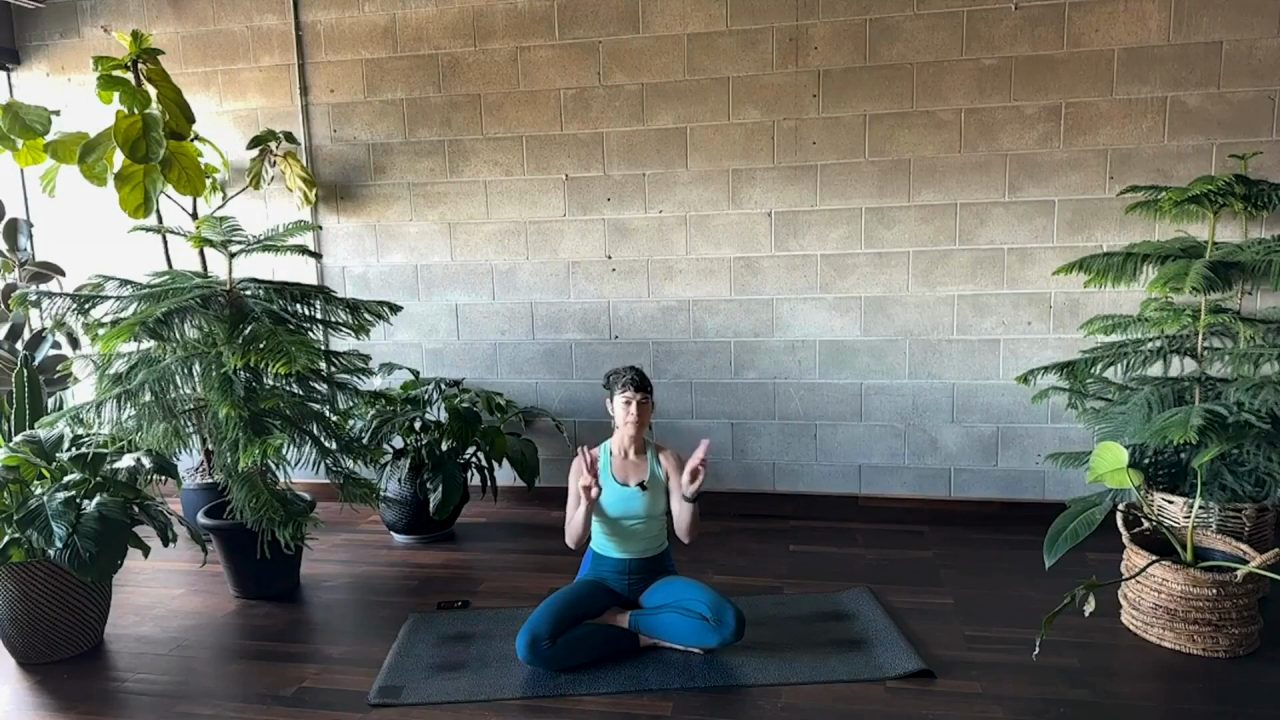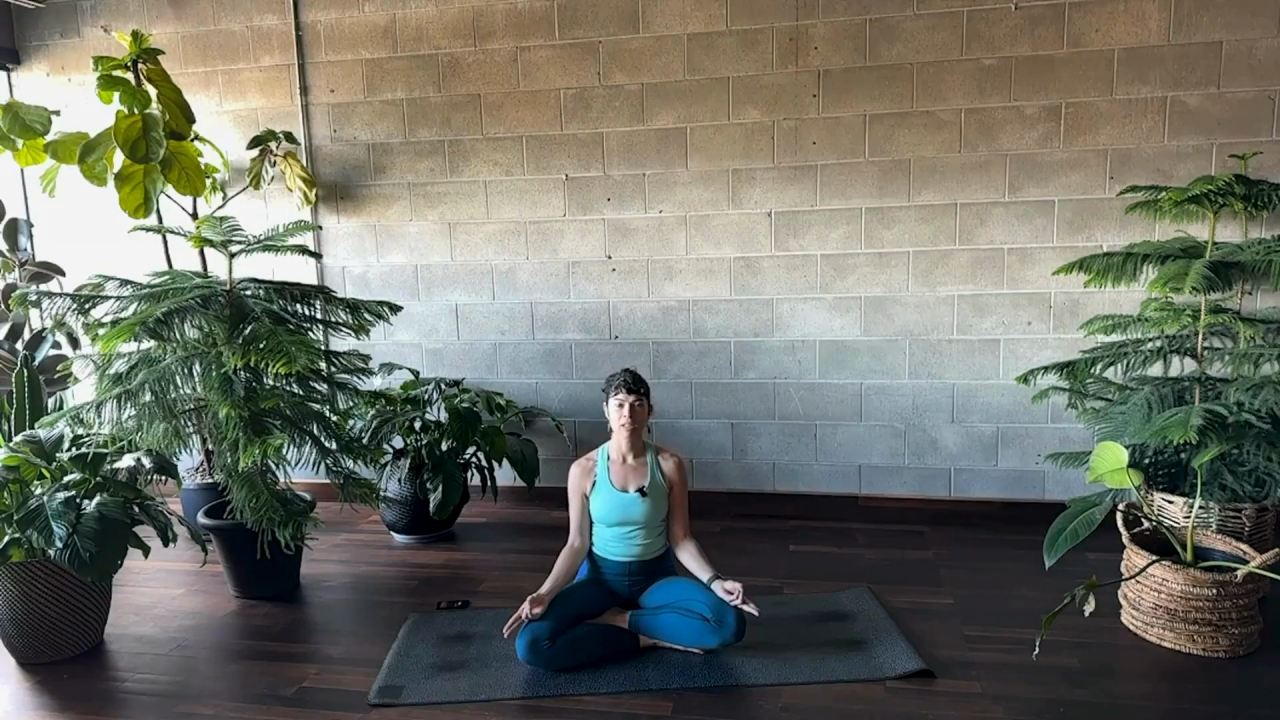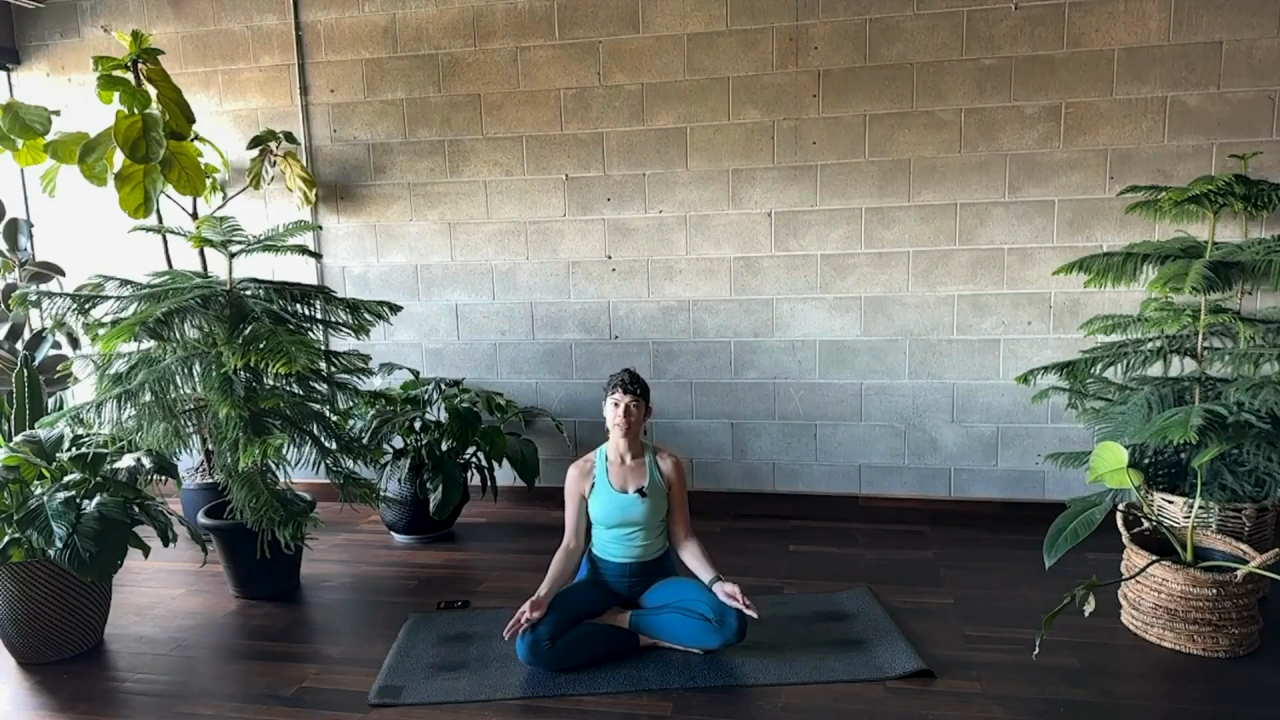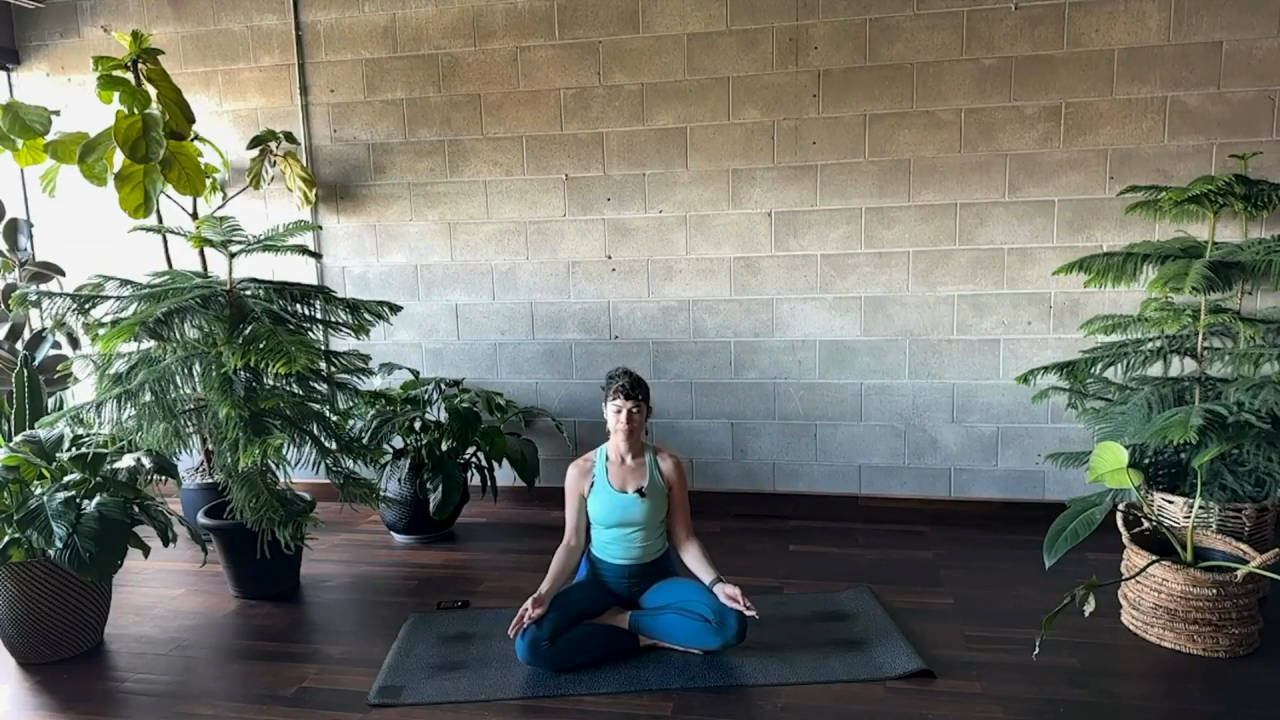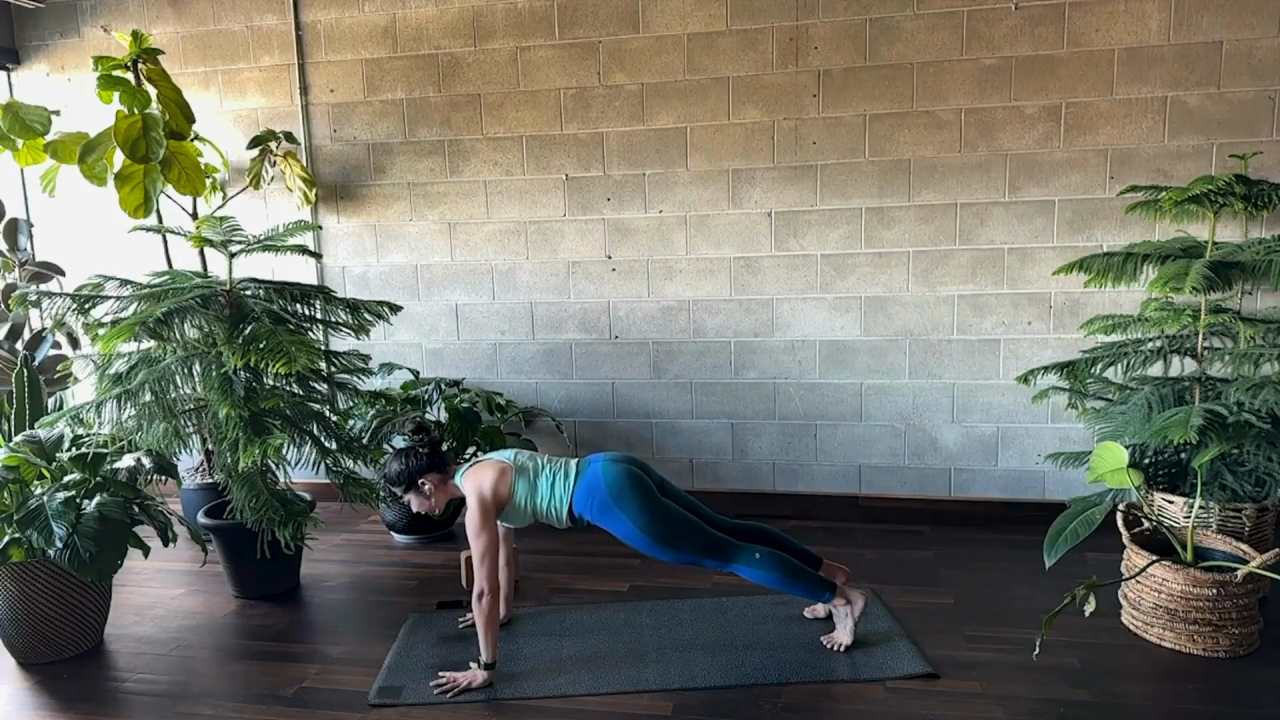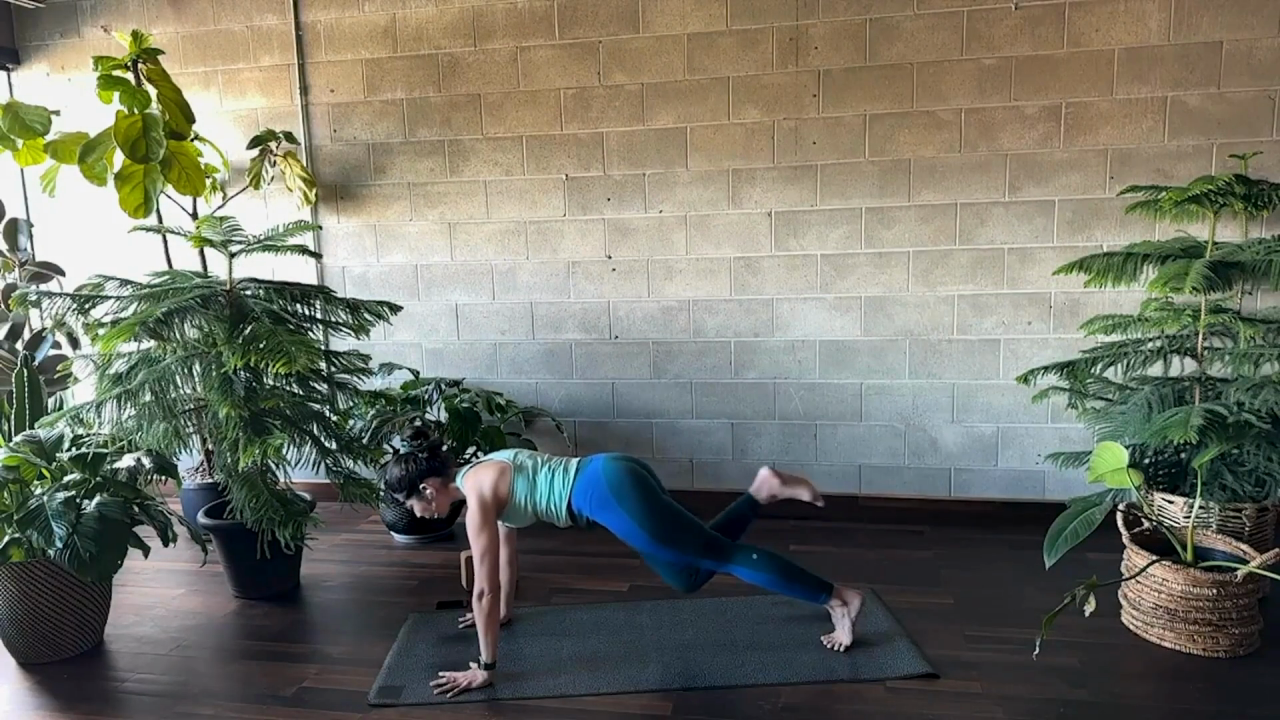
dt=0.7s
person 1, frame 1
left shoulder: (668, 460)
right shoulder: (587, 462)
left elbow: (686, 534)
right elbow: (574, 542)
left wrist: (690, 493)
right wrist: (584, 502)
left hip: (655, 575)
right hip: (602, 574)
left knee: (729, 624)
right knee: (532, 646)
left ankle: (618, 621)
right ankle: (649, 637)
person 1, frame 2
left shoulder: (669, 465)
right shoulder: (584, 469)
left elbow: (680, 539)
right elbow: (577, 544)
left wrist: (714, 581)
right wrist: (545, 594)
left hip: (655, 576)
right hip: (600, 577)
left knee: (729, 624)
right knee: (531, 646)
left ankle: (619, 620)
right ankle: (647, 637)
person 1, frame 3
left shoulder: (667, 466)
right shoulder: (582, 471)
left elbow: (683, 539)
right elbow: (572, 545)
left wrist: (716, 583)
right wrist: (542, 597)
left hip: (655, 577)
right hip: (600, 578)
left knee: (730, 624)
right knee: (532, 646)
left ankle: (620, 621)
right ankle: (647, 636)
person 1, frame 4
left shoulder: (667, 466)
right shoulder: (581, 471)
left elbow: (683, 538)
right elbow: (572, 542)
left wrist: (715, 583)
right wrist: (544, 594)
left hip: (656, 577)
right hip: (599, 578)
left knee: (730, 625)
right knee: (531, 645)
left ankle: (619, 621)
right ankle: (649, 637)
person 1, frame 5
left shoulder: (475, 493)
right shoulder: (482, 471)
left elbow: (483, 587)
right elbow: (505, 544)
left wrist: (484, 667)
right wrist: (502, 610)
left hip: (608, 494)
right hip: (614, 473)
left knee: (725, 553)
right knee: (723, 529)
left ankle: (841, 598)
right ankle: (826, 570)
person 1, frame 6
left shoulder: (477, 495)
right shoulder: (486, 473)
left elbow: (483, 588)
right elbow: (507, 541)
left wrist: (485, 667)
right wrist: (503, 610)
left hip: (609, 492)
right hip: (614, 474)
left knee: (721, 556)
right knee: (690, 577)
left ankle: (839, 600)
right ankle: (762, 490)
